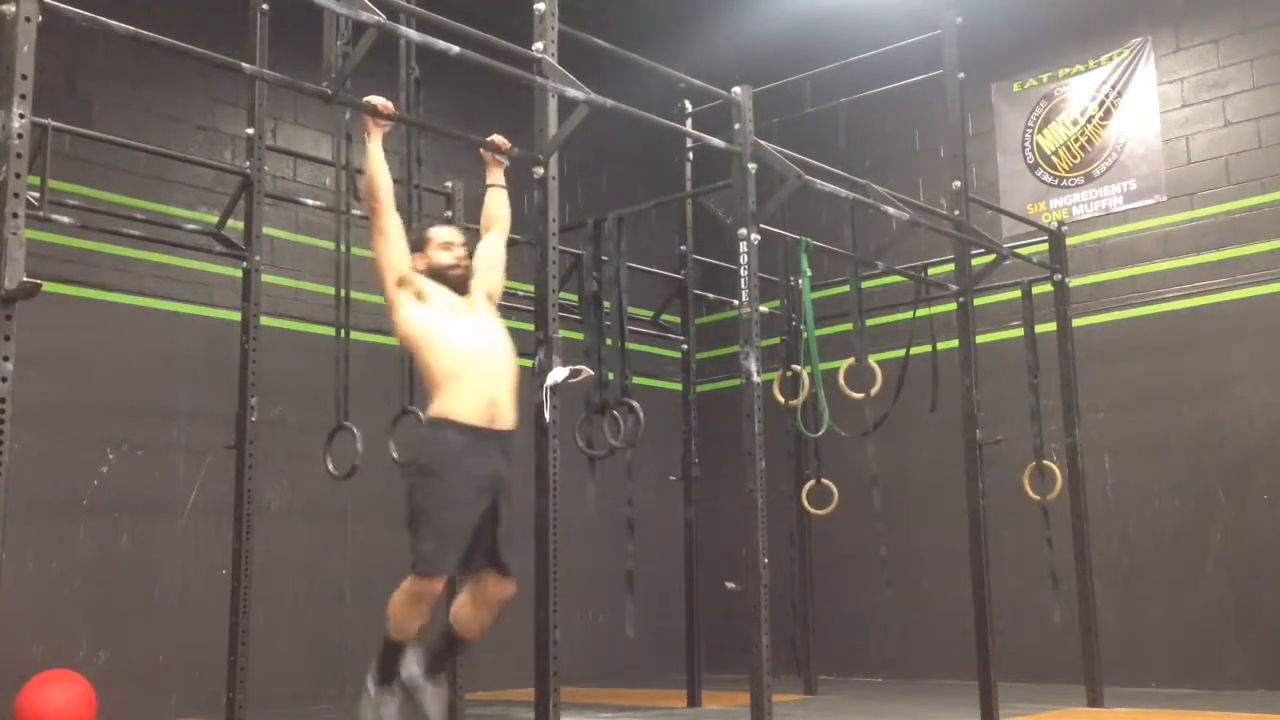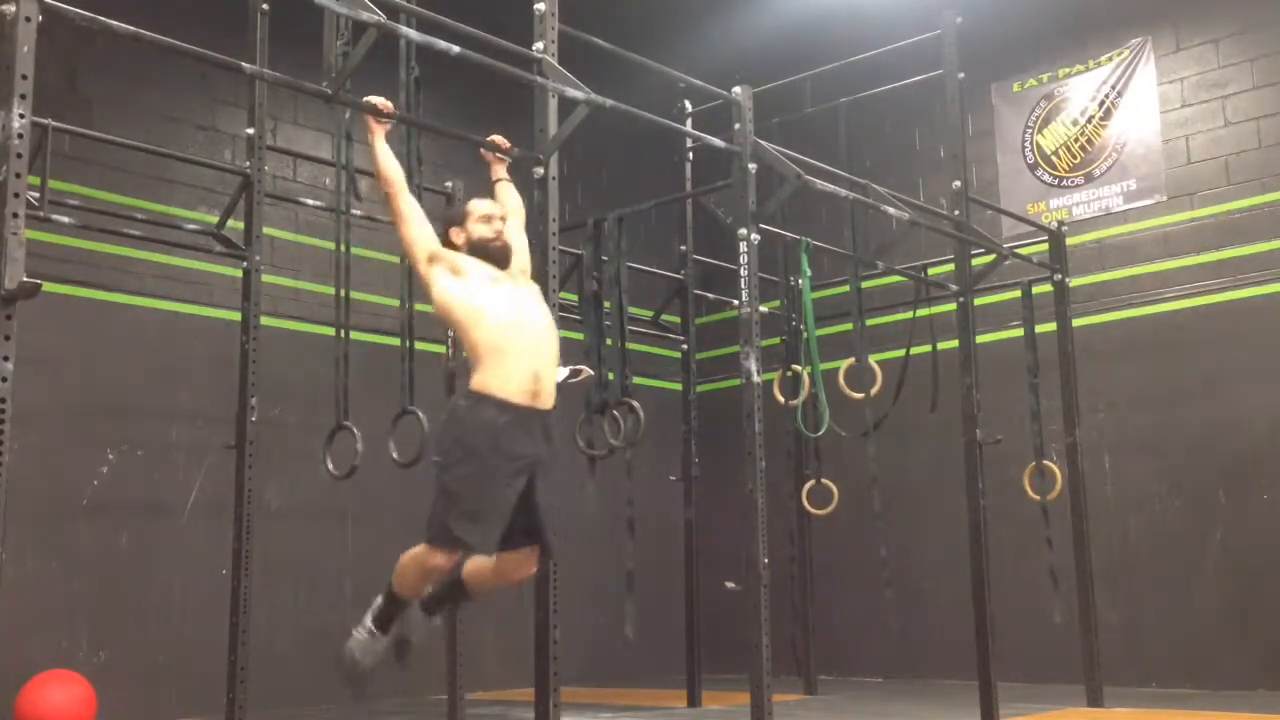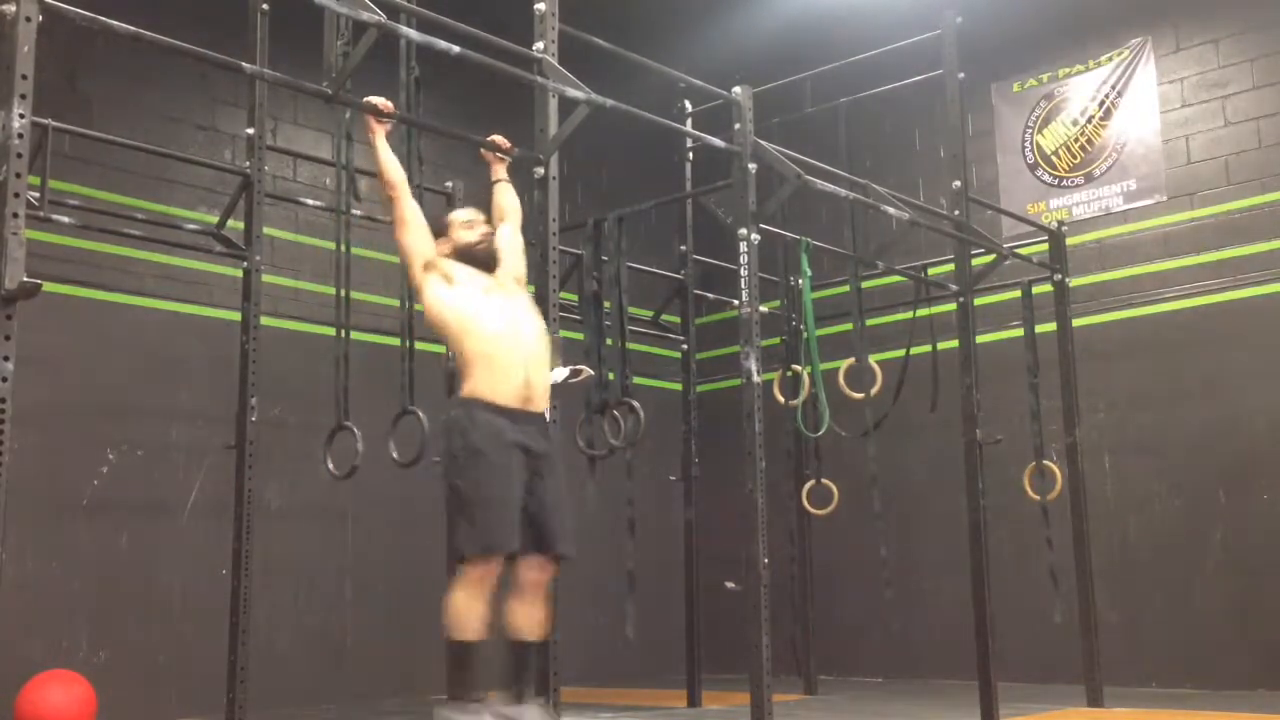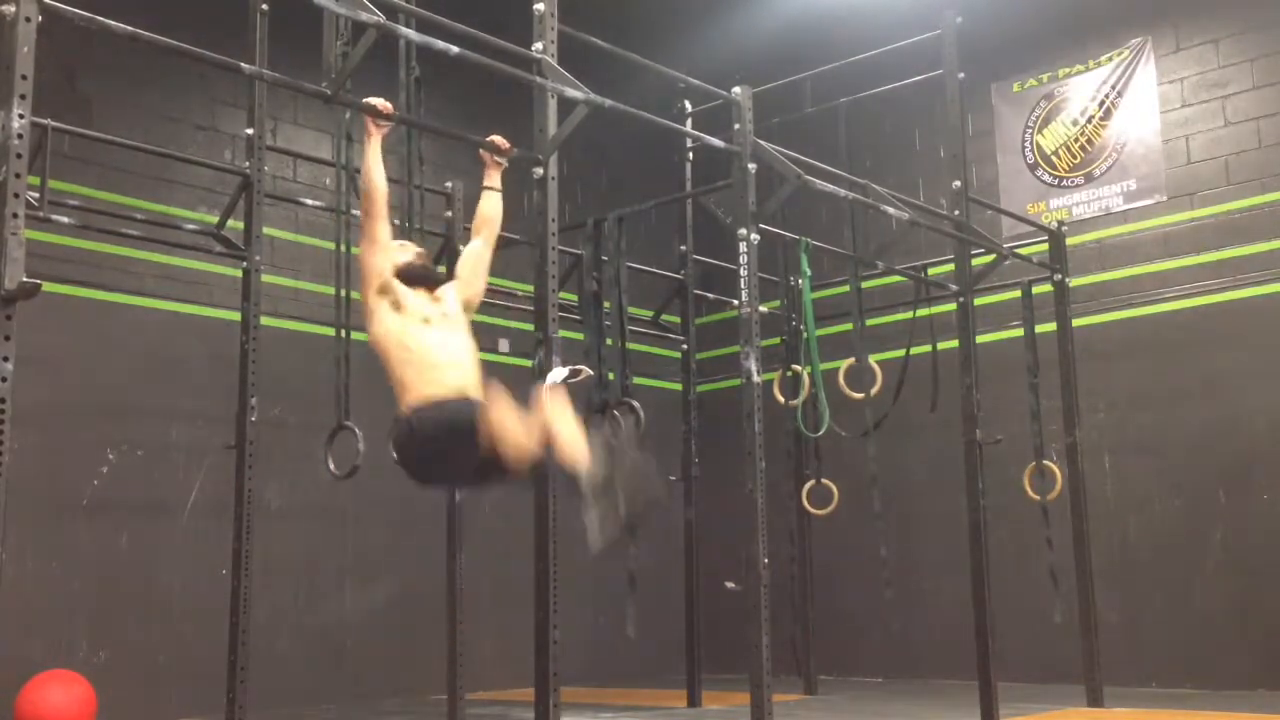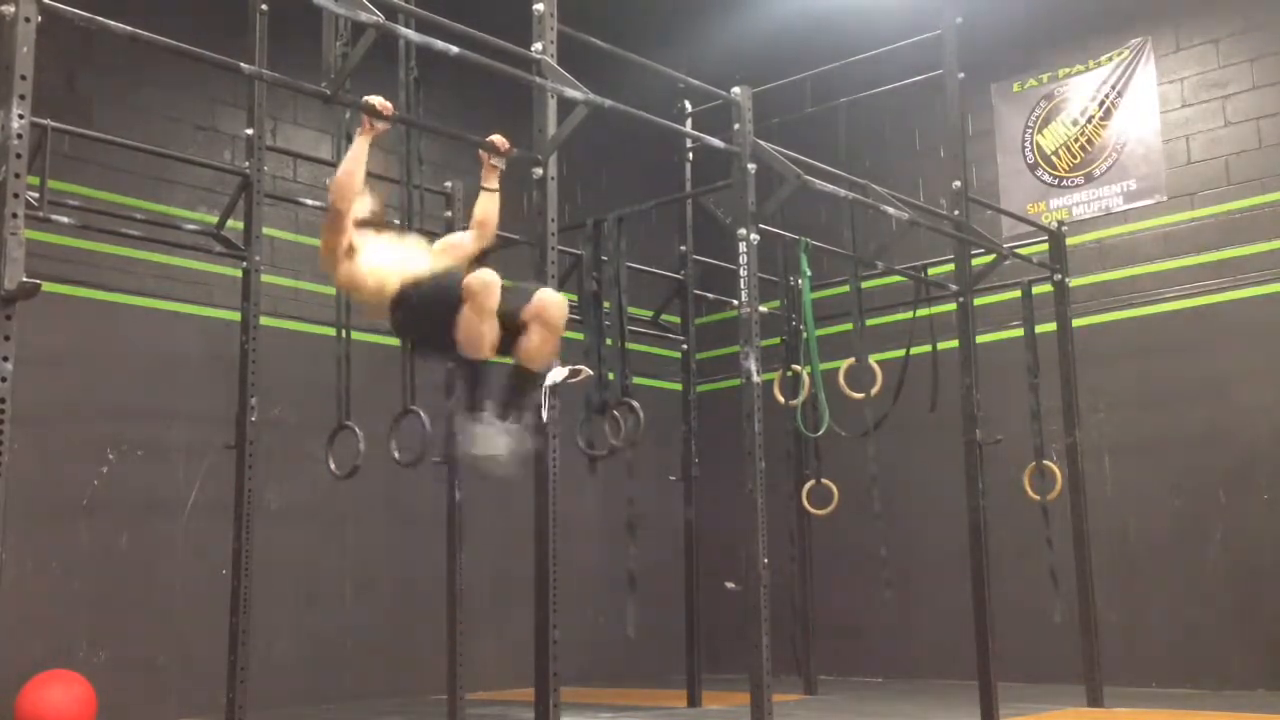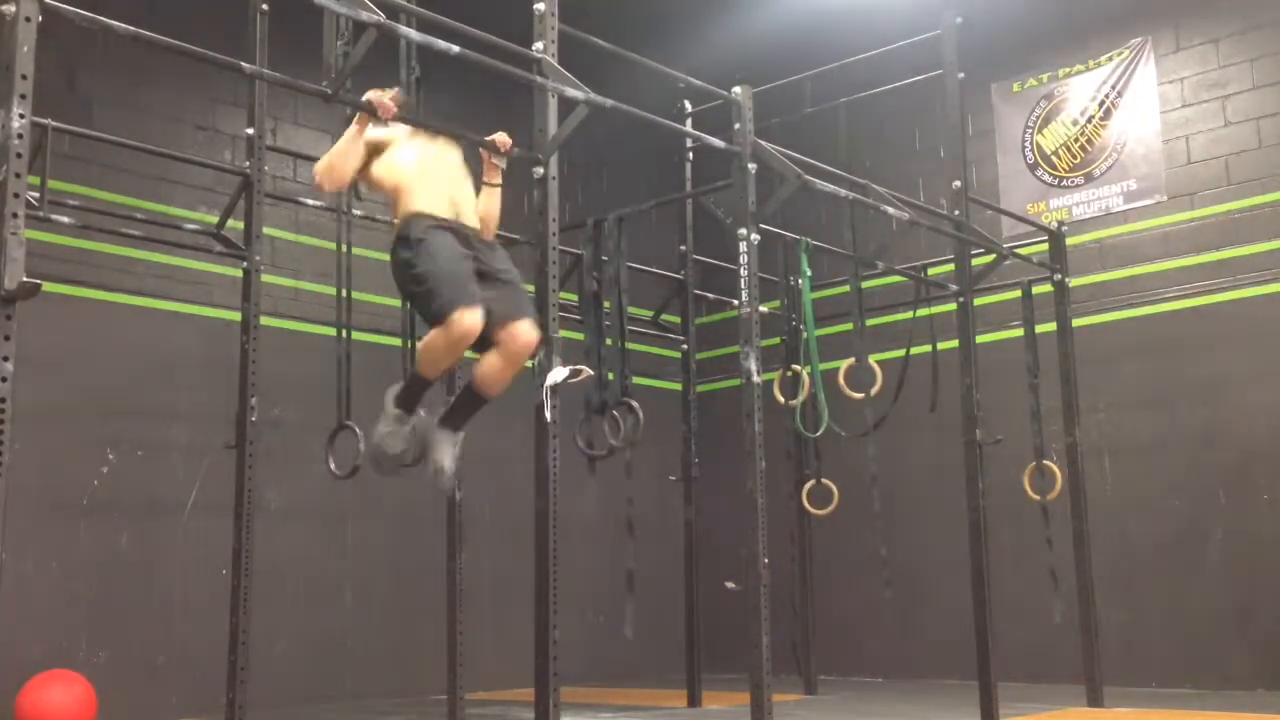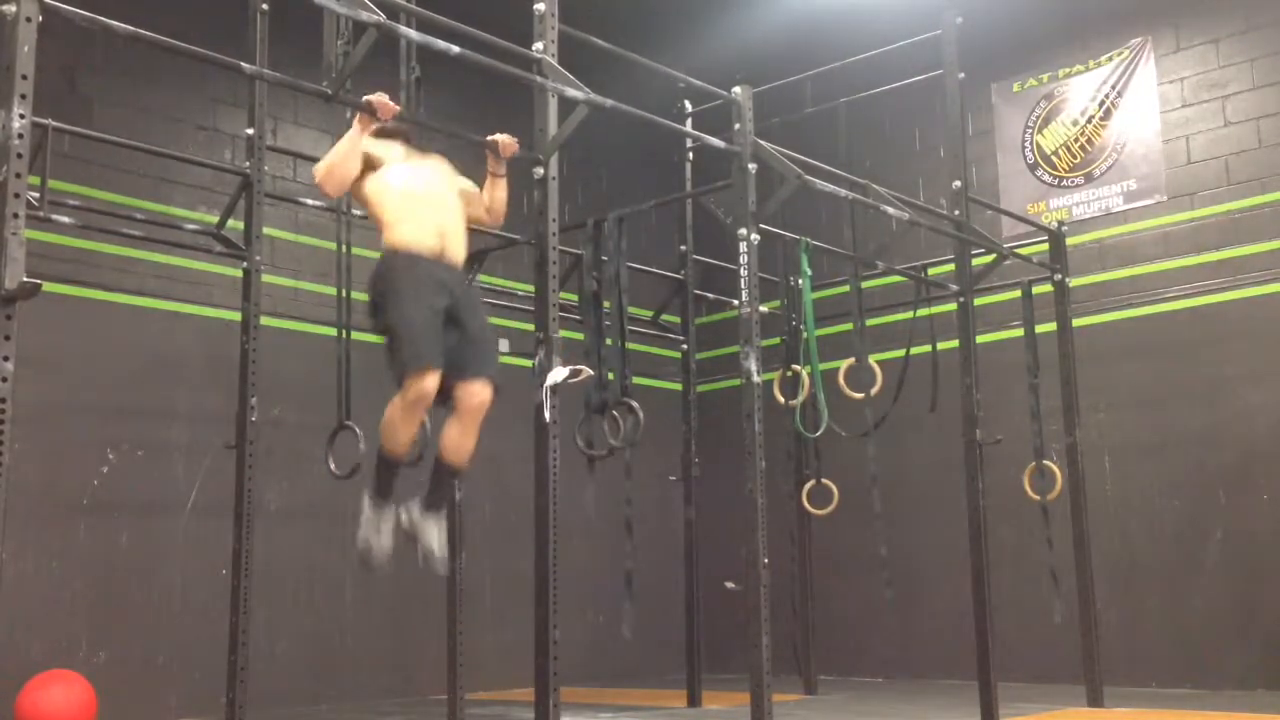
dt=0.2s
person 1, frame 1
left shoulder: (481, 297)
right shoulder: (411, 294)
left elbow: (495, 230)
right elbow: (382, 211)
left wrist: (495, 172)
right wrist: (375, 138)
left hip: (499, 451)
right hip: (447, 447)
left knee: (495, 586)
right knee: (428, 580)
left ankle: (427, 667)
person 1, frame 2
left shoulder: (518, 274)
right shoulder: (443, 267)
left elbow: (518, 214)
right elbow: (400, 196)
left wrist: (499, 168)
right wrist: (378, 135)
left hip: (537, 429)
right hip: (485, 421)
left knee: (522, 559)
right knee: (443, 553)
left ankle: (429, 608)
right ankle: (381, 620)
person 1, frame 3
left shoulder: (511, 278)
right shoulder: (438, 274)
left elbow: (511, 219)
right elbow: (401, 198)
left wrist: (499, 170)
right wrist: (379, 138)
left hip: (534, 431)
right hip: (483, 427)
left knee: (537, 572)
right knee: (482, 567)
person 1, frame 4
left shoulder: (450, 298)
right shoulder: (385, 300)
left elbow: (483, 238)
right elbow: (375, 208)
left wrist: (493, 175)
right wrist: (373, 141)
left hip: (474, 420)
right hip: (427, 433)
left knee: (551, 397)
right knee: (492, 398)
left ankle: (600, 501)
right ankle: (595, 478)
person 1, frame 5
left shoulder: (418, 247)
right shoulder: (345, 250)
left elbow: (482, 234)
right elbow: (340, 204)
left wrist: (490, 174)
right wrist: (365, 135)
right hip: (414, 306)
left knee: (551, 306)
right knee: (483, 283)
left ankle: (506, 420)
right ankle: (476, 414)
person 1, frame 6
left shoulder: (447, 150)
right shoulder: (376, 138)
left elbow: (485, 227)
right elbow: (327, 179)
left wrist: (493, 170)
right wrist: (362, 121)
left hip: (476, 244)
right hip: (425, 237)
left knee: (522, 337)
right knee: (464, 324)
left ankle: (447, 426)
right ankle: (403, 405)
person 1, frame 7
left shoulder: (440, 168)
right shoulder: (368, 154)
left elbow: (493, 214)
right elbow: (328, 182)
left wrist: (498, 168)
right wrist: (360, 126)
left hip: (457, 282)
right hip: (407, 275)
left knee: (475, 397)
right knee: (420, 387)
left ankle: (430, 509)
right ankle: (379, 498)
